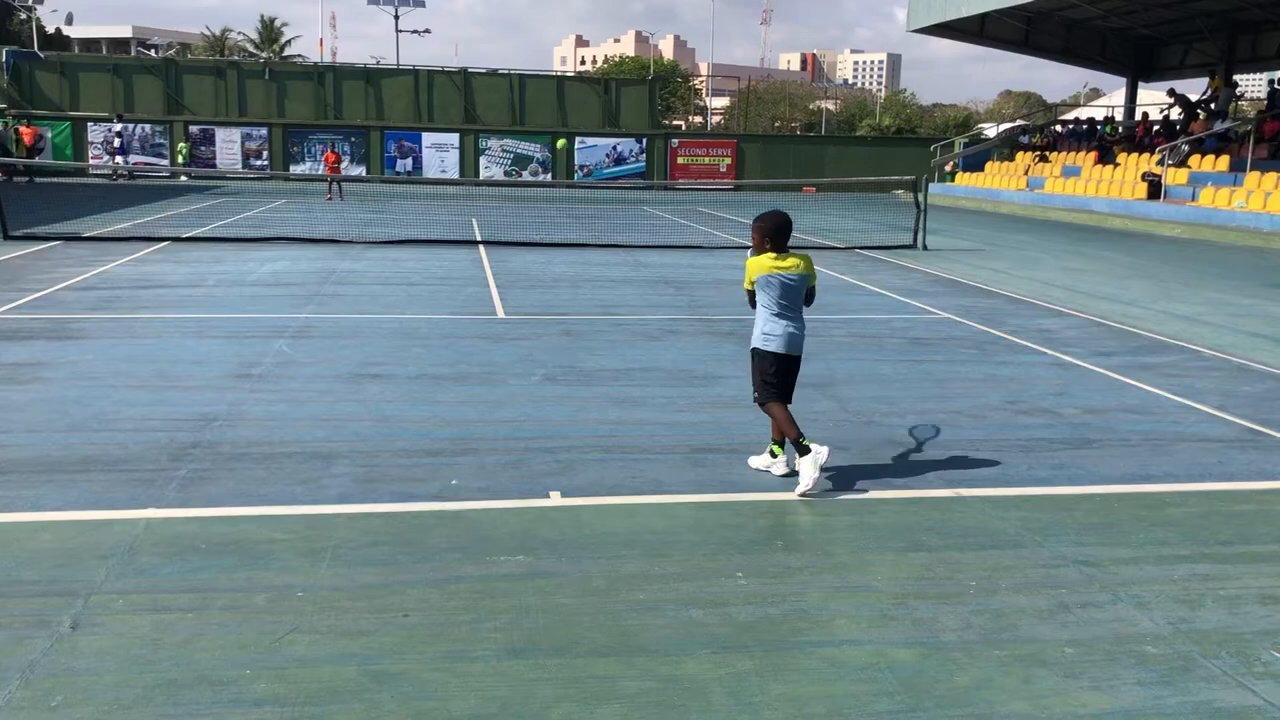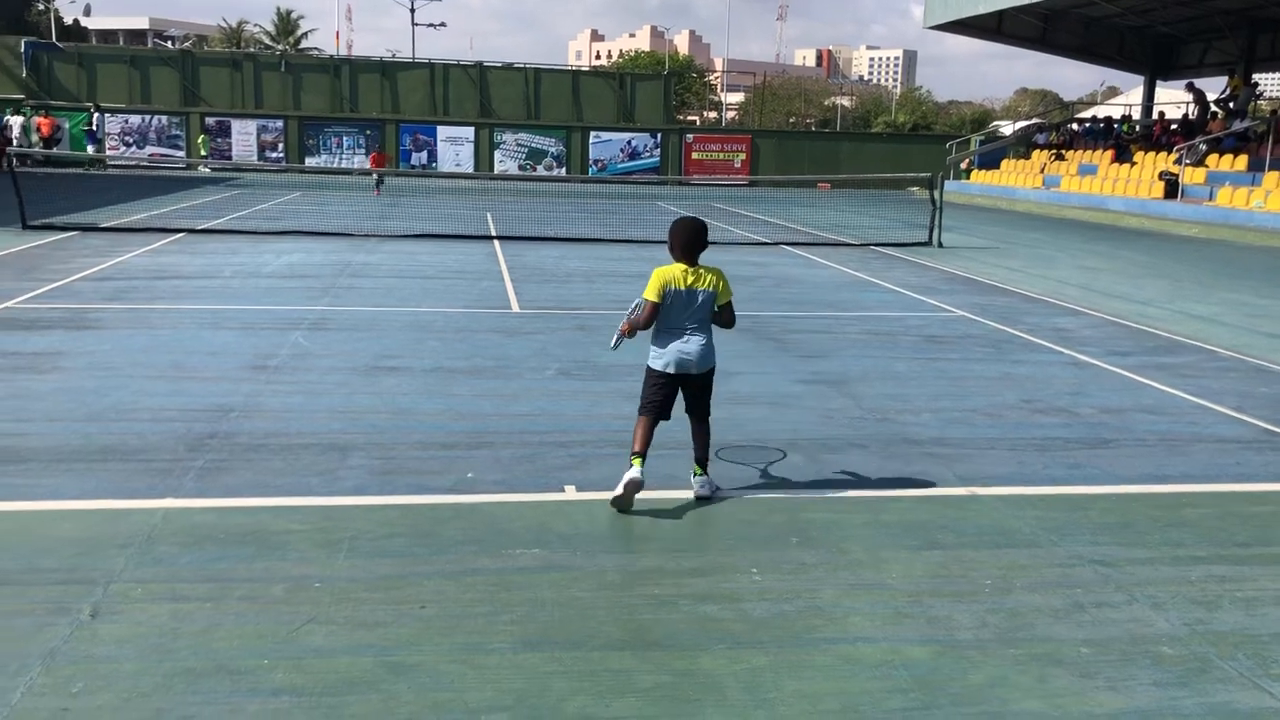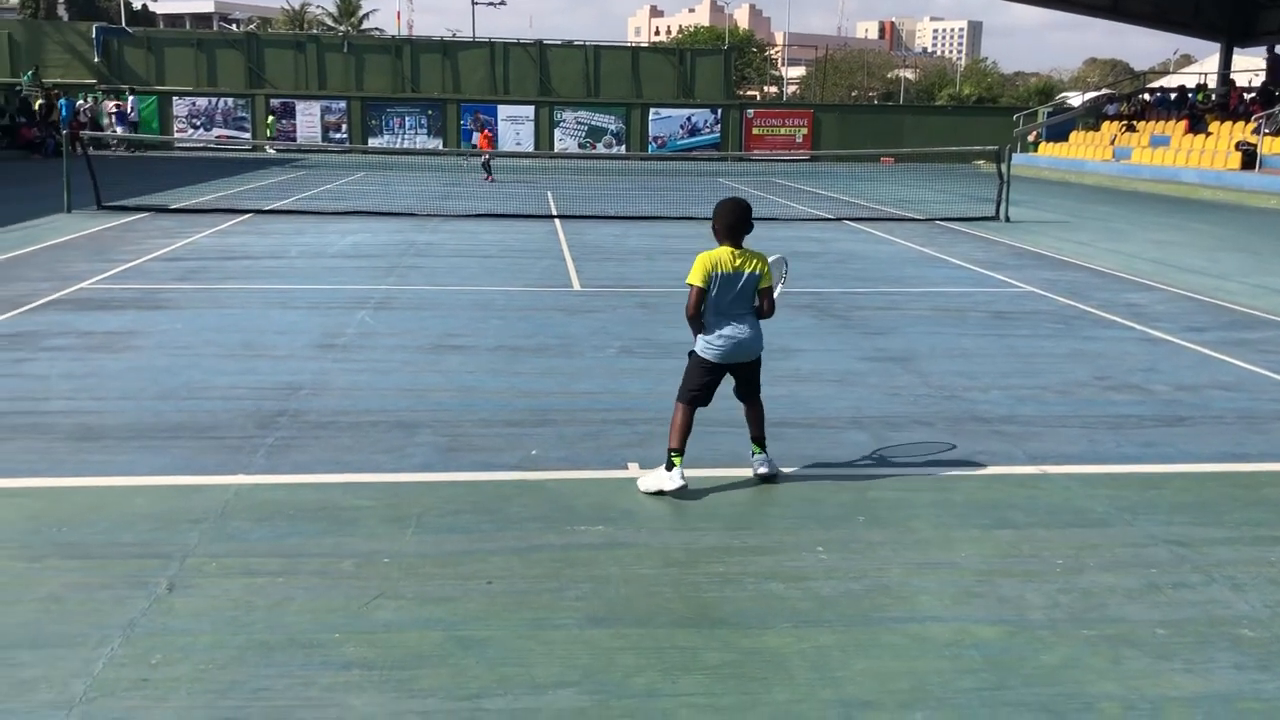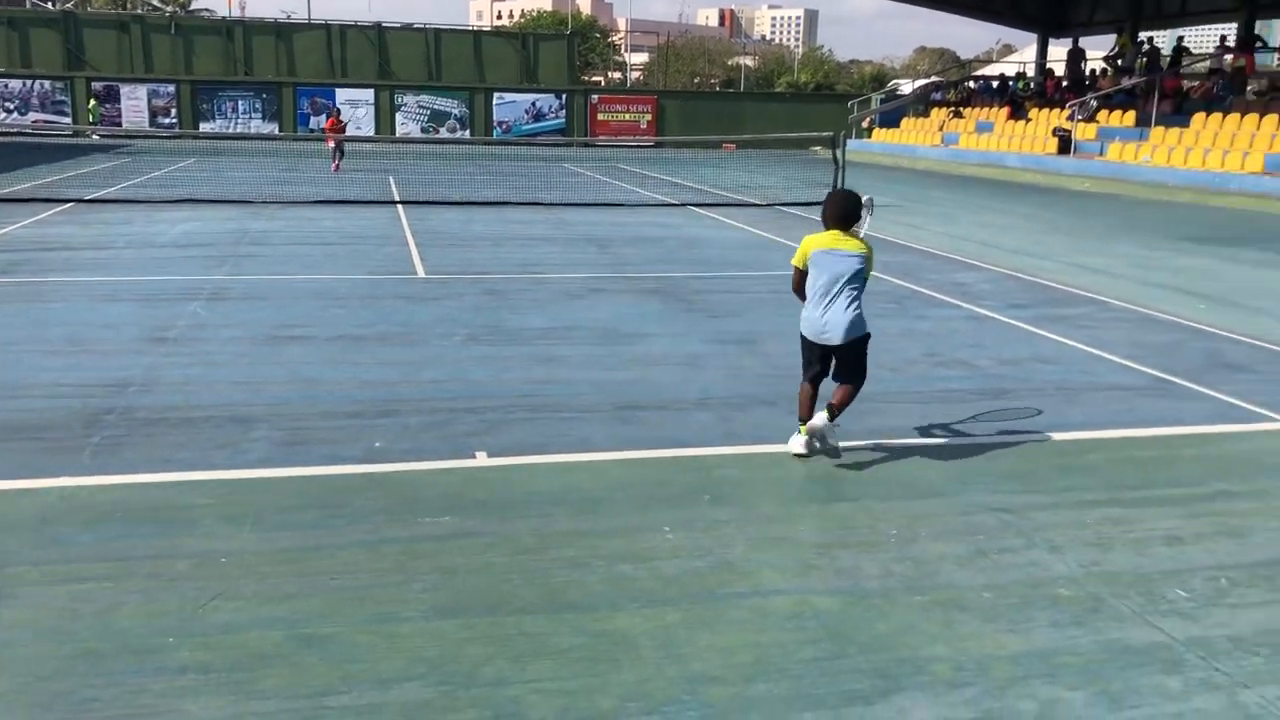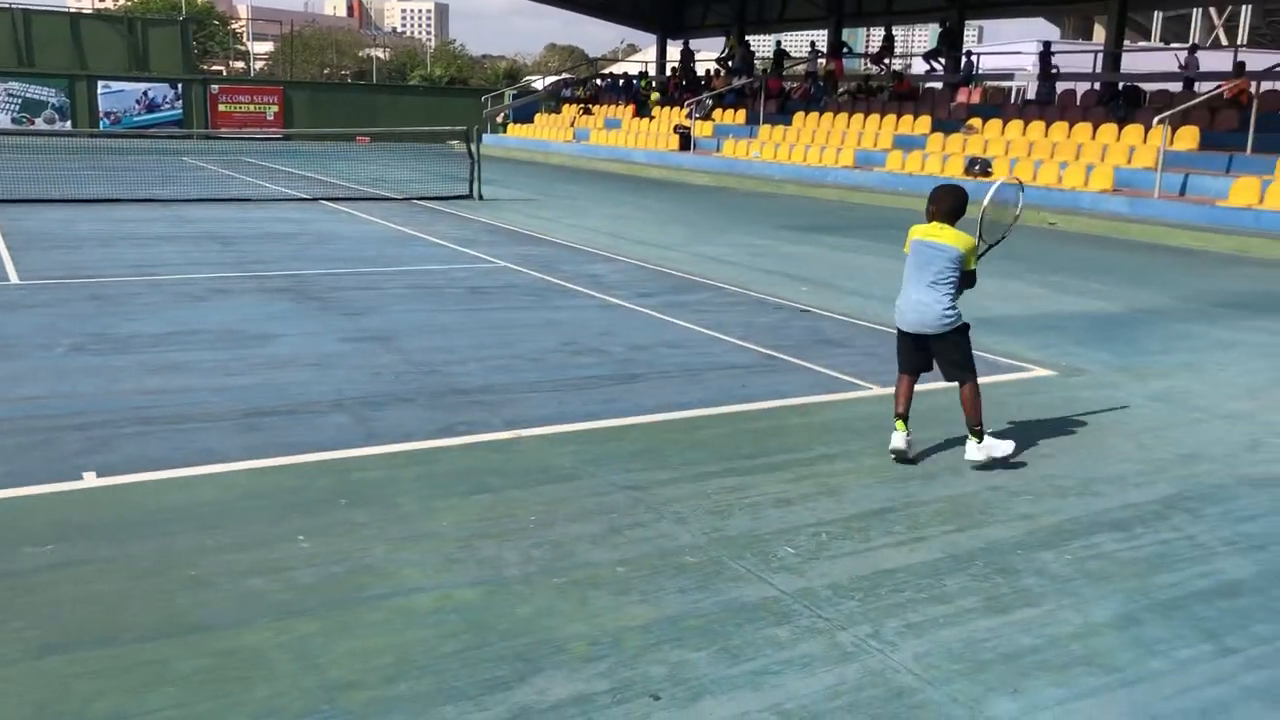
dt=1s
person 1, frame 1
left shoulder: (754, 264)
right shoulder: (804, 263)
left elbow: (753, 303)
right elbow: (808, 300)
left hip: (768, 342)
right hip: (794, 341)
left knee: (769, 400)
right knee: (779, 399)
left ankle: (807, 451)
right ankle: (776, 454)
person 1, frame 2
left shoulder: (662, 276)
right shoulder: (715, 278)
left elbow: (646, 321)
right elbow: (728, 321)
left wrist: (629, 325)
left hip: (665, 359)
right hip: (701, 360)
left knee: (647, 415)
right knee: (700, 418)
left ankle: (636, 469)
right ankle: (701, 477)
person 1, frame 3
left shoulder: (706, 260)
right shoulder: (760, 262)
left elbow: (692, 308)
right elbow: (768, 309)
left wrist: (699, 330)
left hip: (713, 346)
right hip: (749, 345)
left knee: (684, 403)
right knee: (752, 398)
left ankle: (672, 469)
right ankle: (761, 457)
person 1, frame 4
left shoulder: (810, 244)
right shoulder: (864, 249)
left elbow: (797, 286)
left hip: (814, 325)
right hip: (848, 328)
left knee: (811, 378)
right knee: (852, 380)
left ankle: (804, 435)
right ankle: (823, 420)
person 1, frame 5
left shoulder: (915, 233)
right shoulder: (965, 243)
right elbow: (968, 283)
left hip: (907, 315)
right hip: (942, 320)
left knee: (907, 374)
right knee: (966, 377)
left ankle: (900, 433)
right ankle: (977, 441)
